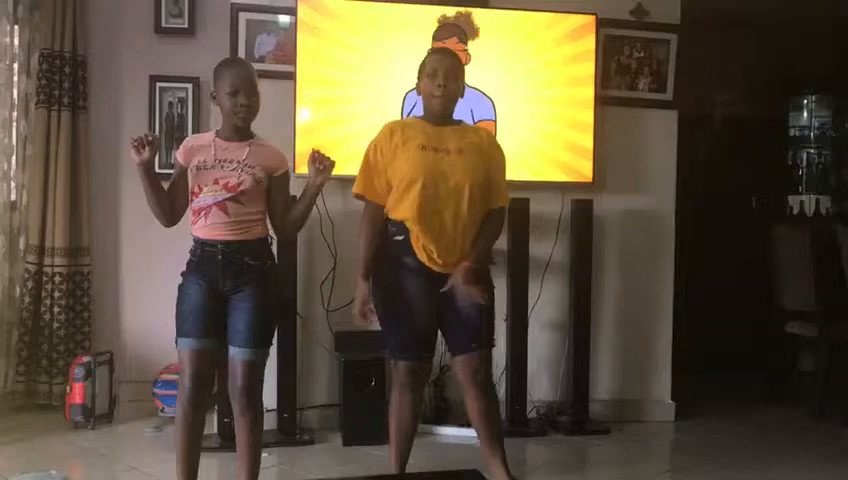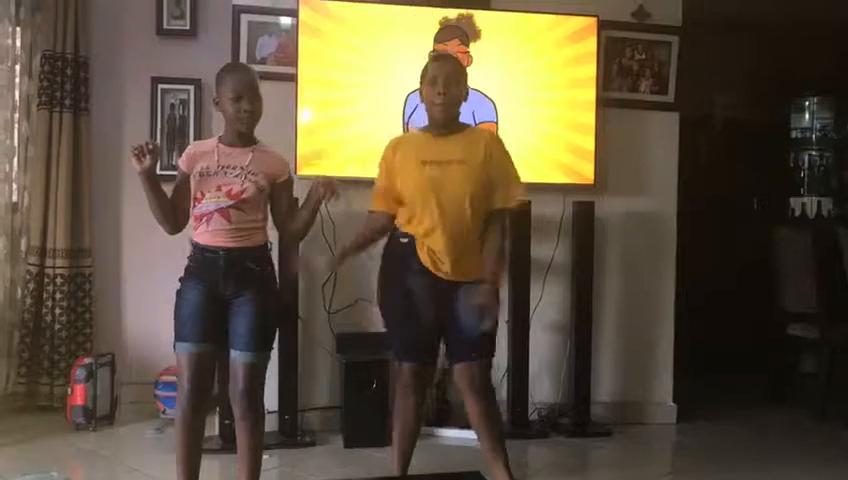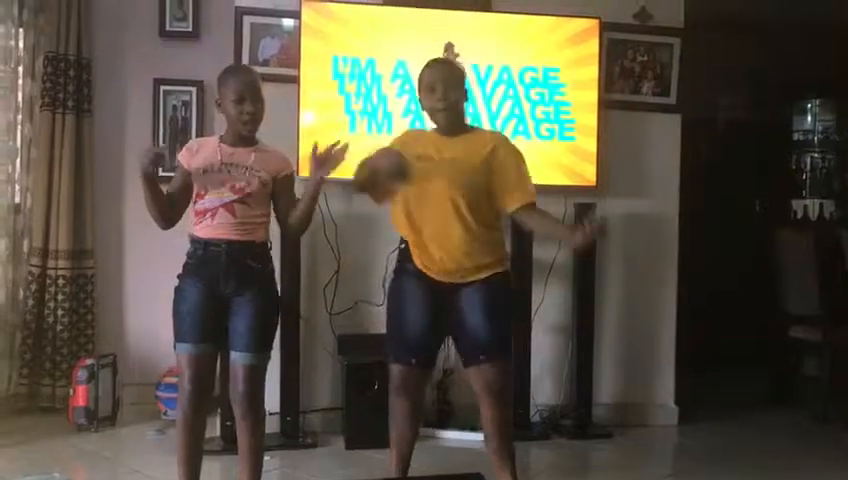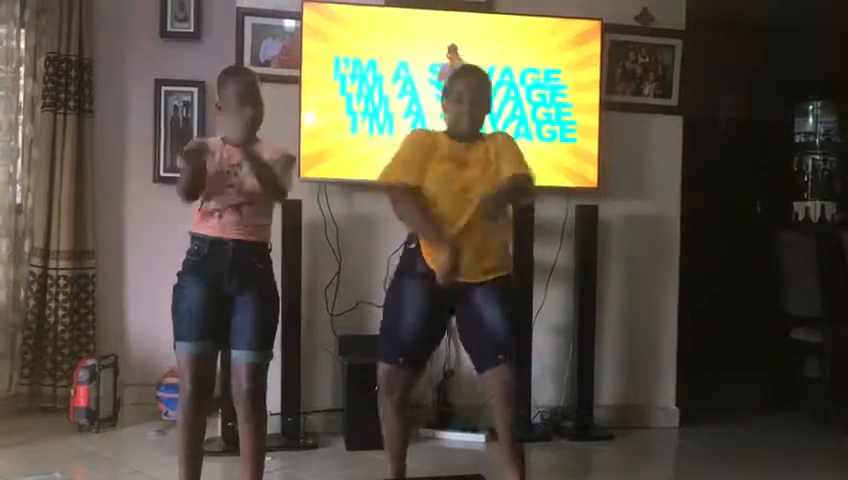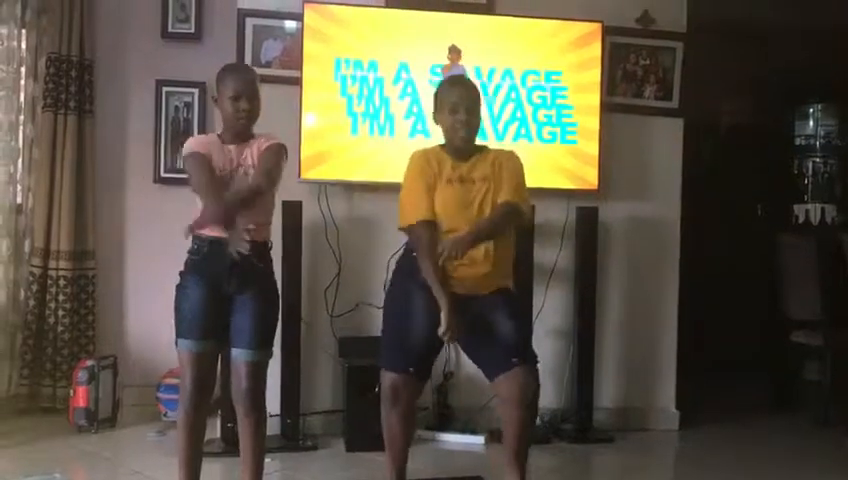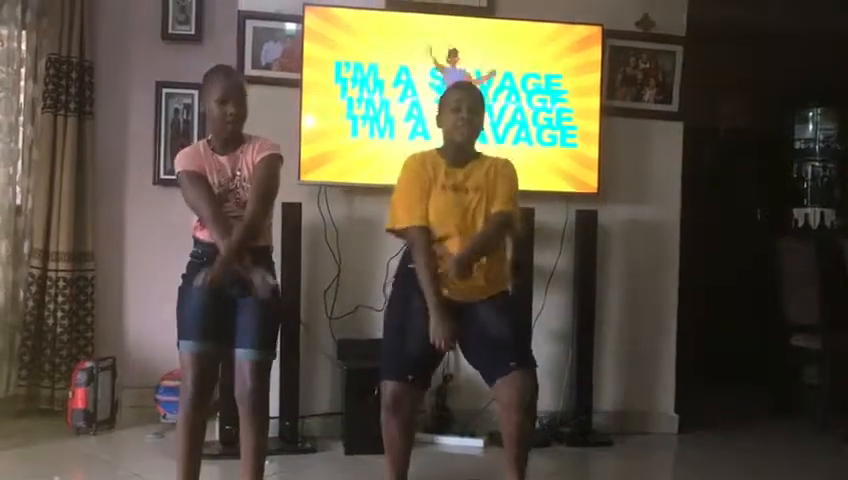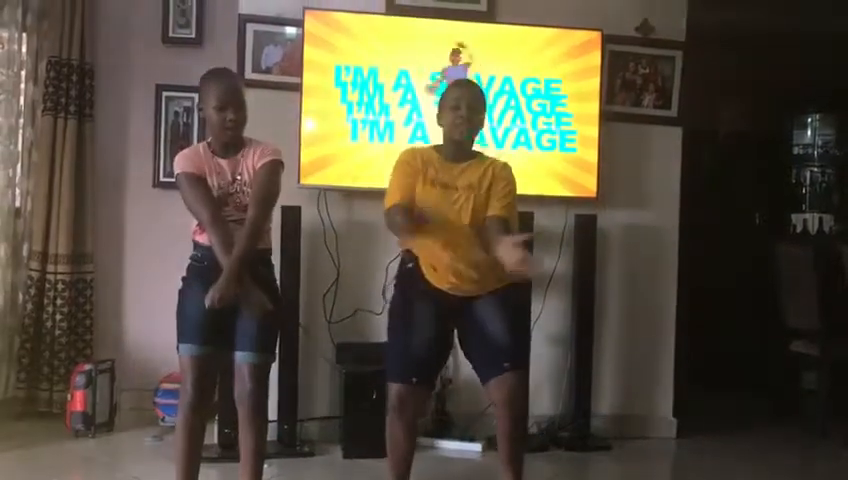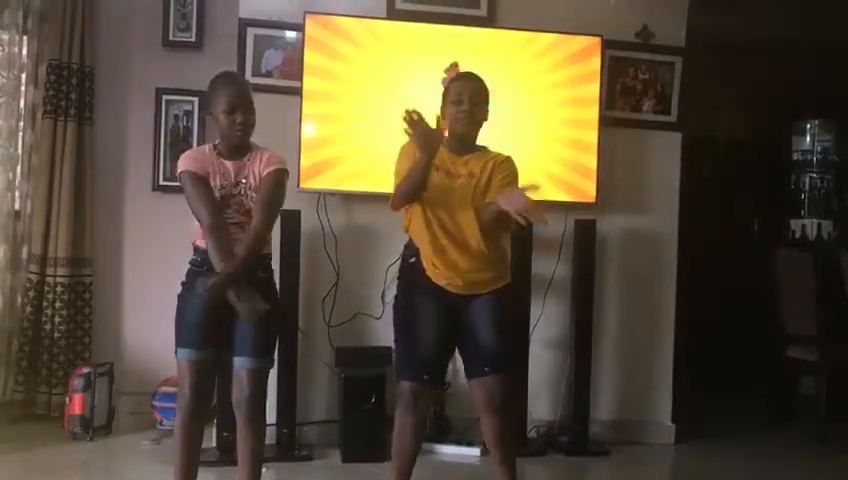
dt=0.2s
person 1, frame 1
left shoulder: (271, 157)
right shoulder: (192, 148)
left elbow: (285, 227)
right elbow: (168, 216)
left wrist: (314, 186)
right wrist: (145, 167)
left hip: (252, 269)
right hip: (202, 267)
left knee: (245, 387)
right knee: (192, 385)
person 1, frame 2
left shoulder: (274, 164)
right shoulder: (196, 154)
left elbow: (290, 232)
right elbow: (172, 222)
left wrist: (316, 199)
right wrist: (147, 173)
left hip: (252, 273)
right hip: (201, 271)
left knee: (246, 389)
right knee: (191, 387)
person 1, frame 3
left shoulder: (275, 159)
right shoulder: (196, 151)
left elbow: (292, 227)
right elbow: (166, 218)
left wrist: (316, 180)
right wrist: (148, 177)
left hip: (253, 270)
right hip: (201, 267)
left knee: (246, 391)
right knee: (190, 387)
person 1, frame 4
left shoulder: (274, 153)
right shoulder: (204, 147)
left elbow: (276, 190)
right elbow: (187, 191)
left wrist: (247, 149)
right wrist: (192, 162)
left hip: (253, 267)
right hip: (202, 265)
left knee: (249, 389)
right knee: (193, 387)
person 1, frame 5
left shoulder: (270, 147)
right shoulder: (198, 147)
left elbow: (259, 188)
right elbow: (210, 195)
left wrist: (222, 210)
right wrist: (234, 225)
left hip: (253, 267)
right hip: (203, 268)
left knee: (249, 388)
right knee: (194, 385)
person 1, frame 6
left shoulder: (264, 152)
right shoulder: (190, 158)
left elbow: (256, 213)
right elbow: (213, 219)
left wrist: (226, 264)
right wrist: (241, 265)
left hip: (256, 266)
right hip: (206, 266)
left knee: (252, 390)
right knee: (194, 386)
person 1, frame 7
left shoulder: (265, 156)
right shoulder: (190, 160)
left elbow: (256, 221)
right elbow: (212, 224)
left wrist: (232, 279)
right wrist: (238, 283)
left hip: (256, 271)
right hip: (205, 270)
left knee: (252, 392)
right knee: (194, 390)
person 1, frame 8
left shoulder: (271, 163)
right shoulder: (194, 161)
left elbow: (261, 225)
right elbow: (212, 225)
left wrist: (230, 273)
right wrist: (228, 286)
left hip: (256, 278)
right hip: (206, 277)
left knee: (249, 397)
right knee: (193, 393)
person 2, frame 1
left shoulder: (483, 142)
right shoulder: (394, 136)
left elbow: (494, 213)
right elbow: (373, 211)
left wrist: (471, 266)
right wrist: (364, 279)
left hip: (466, 271)
right hip: (406, 265)
left knee: (475, 371)
right knee: (408, 370)
person 2, frame 2
left shoulder: (487, 144)
right shoulder: (400, 149)
left elbow: (499, 218)
right elbow: (383, 217)
left wrist: (491, 280)
right wrist: (340, 255)
left hip: (471, 277)
right hip: (412, 270)
left knee: (476, 376)
right knee: (412, 374)
person 2, frame 3
left shoulder: (493, 147)
right shoulder: (409, 142)
left elbow: (523, 209)
right elbow: (366, 182)
left wrist: (567, 234)
right wrist: (378, 166)
left hip: (481, 277)
right hip: (418, 273)
left knee: (489, 380)
right knee: (404, 378)
person 2, frame 4
left shoulder: (501, 145)
right shoulder: (421, 142)
left elbow: (522, 185)
right elbow: (399, 194)
left wrist: (495, 198)
right wrist: (439, 245)
left hip: (487, 278)
right hip: (423, 272)
left knee: (505, 381)
right knee: (391, 378)
person 2, frame 5
left shoulder: (505, 161)
right shoulder: (424, 161)
left elbow: (509, 214)
right elbow: (423, 236)
left wrist: (470, 238)
right wrist: (443, 302)
left hip: (487, 290)
right hip: (422, 285)
left knee: (523, 386)
right knee: (396, 387)
person 2, frame 6
left shoulder: (500, 170)
right shoulder: (419, 166)
left elbow: (500, 224)
right elbow: (417, 239)
left wrist: (468, 256)
right wrist: (437, 308)
left hip: (485, 295)
right hip: (423, 290)
left knee: (522, 389)
right knee: (396, 395)
person 2, frame 7
left shoulder: (497, 172)
right shoulder: (412, 161)
left elbow: (493, 227)
right elbow: (394, 218)
left wrist: (503, 245)
right wrist: (413, 221)
left hip: (487, 290)
right hip: (424, 286)
left knee: (511, 391)
right knee: (404, 395)
person 2, frame 8
left shoulder: (500, 164)
right shoulder: (417, 150)
left elbow: (493, 221)
right elbow: (402, 197)
left wrist: (504, 206)
right wrist: (425, 155)
left hip: (487, 288)
right hip: (426, 283)
left knee: (492, 396)
right knee: (414, 391)
